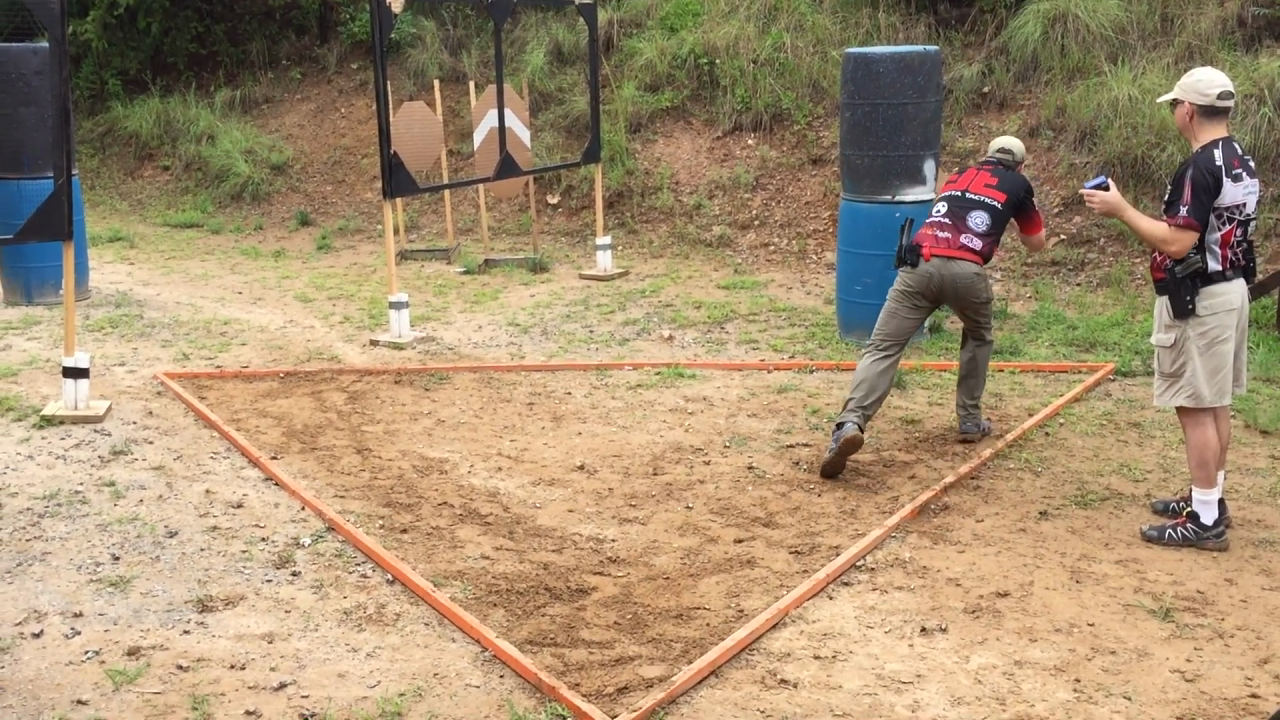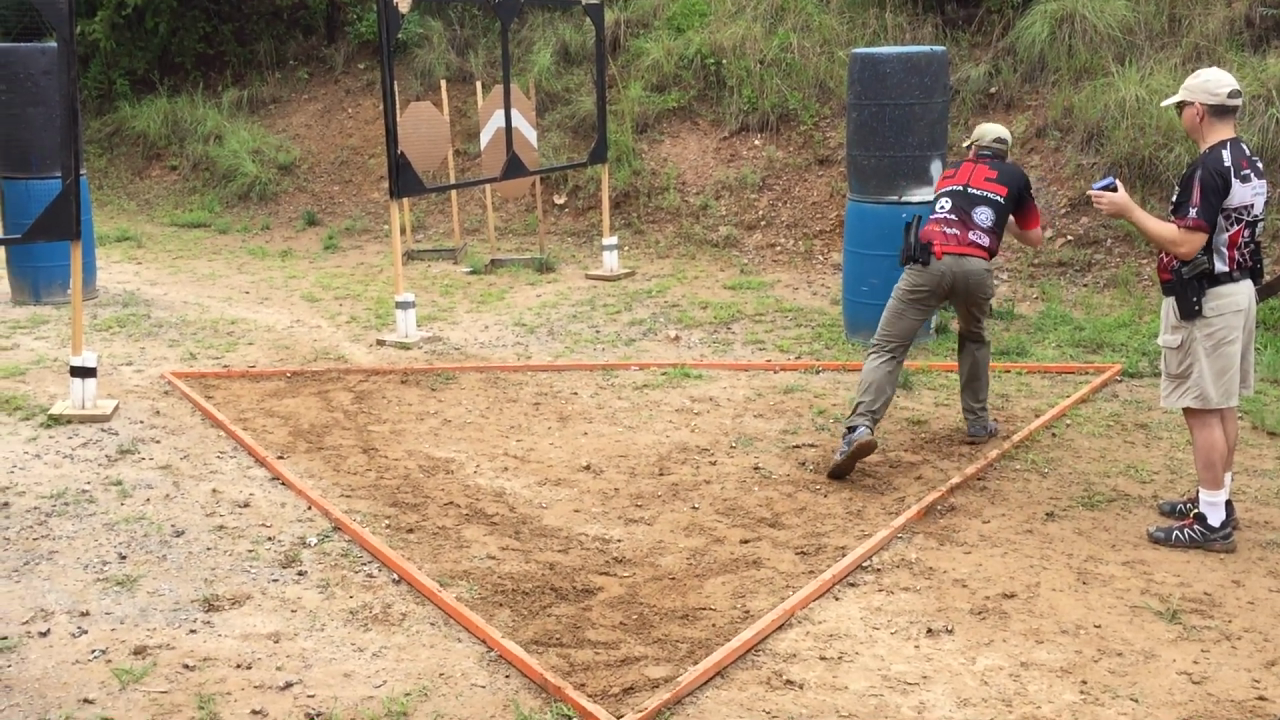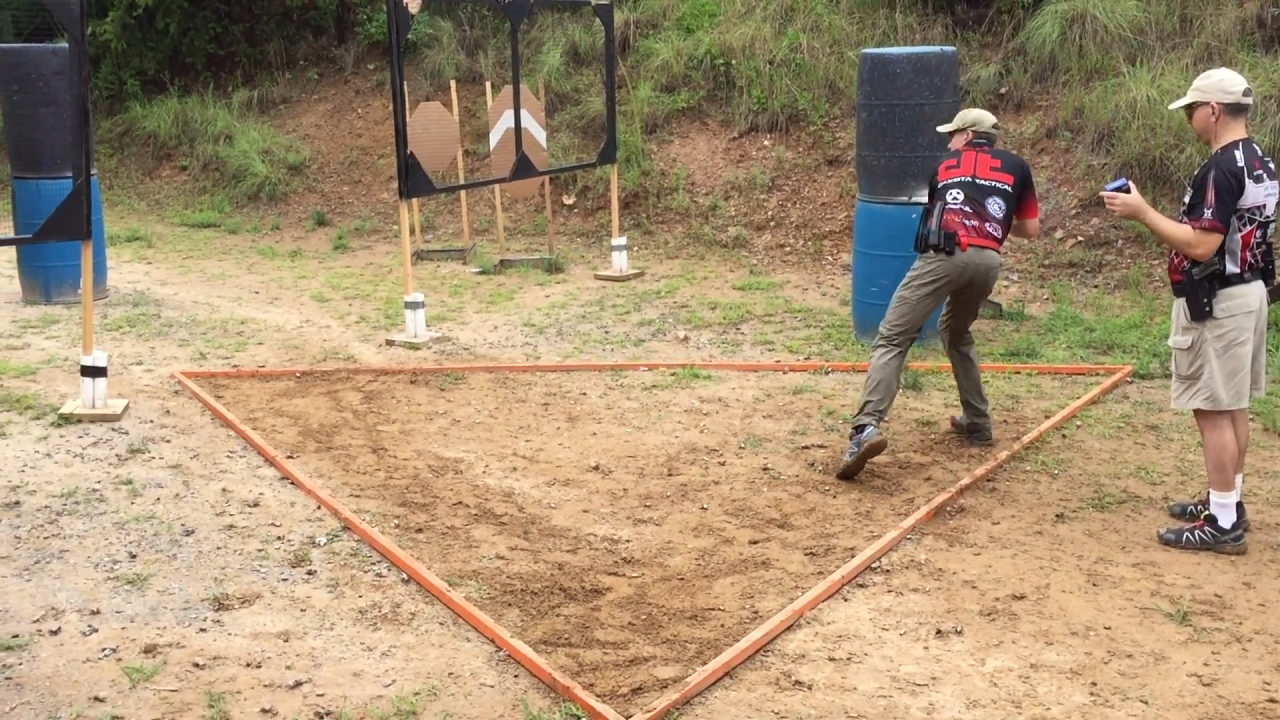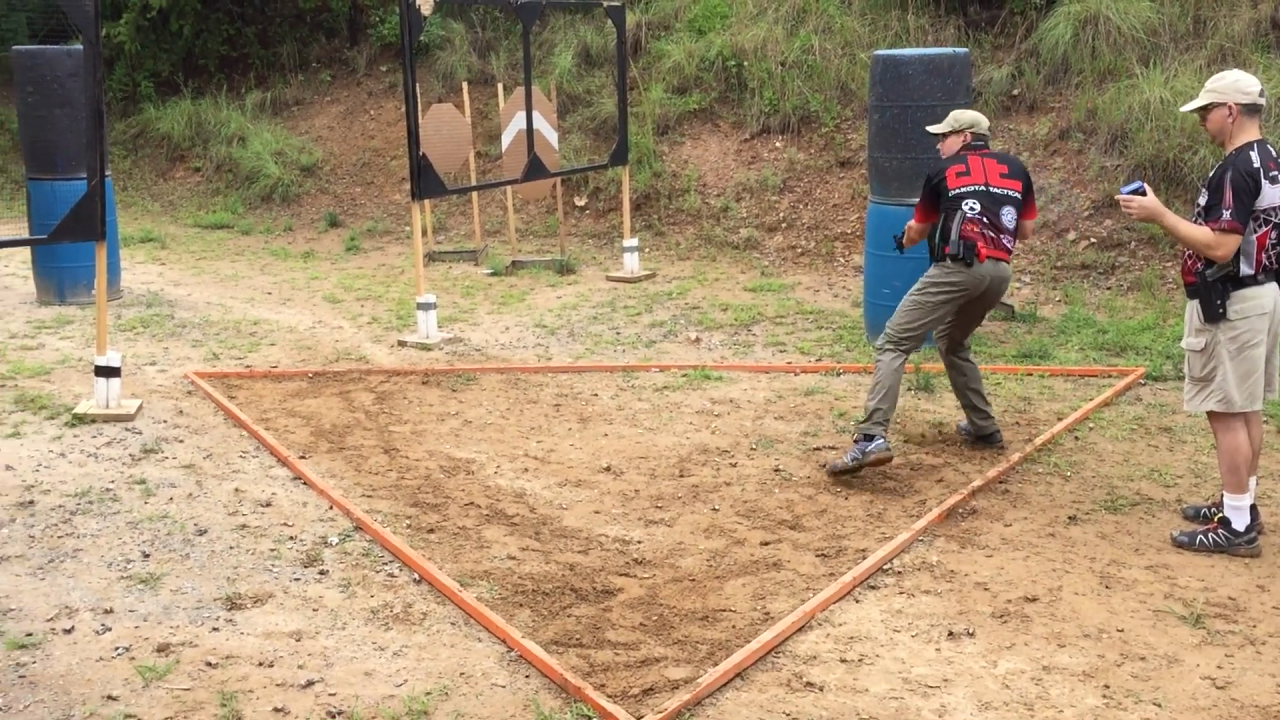
dt=0.1s
person 1, frame 1
left shoulder: (1200, 168)
right shoulder: (1241, 162)
left elbow: (1176, 243)
left wrist: (1120, 209)
left hip: (1197, 300)
right hip: (1230, 290)
left knee: (1196, 407)
right knee: (1215, 403)
left ankle: (1204, 519)
right ankle: (1209, 498)
person 1, frame 2
left shoulder: (1208, 168)
right shoulder: (1249, 162)
left elbow: (1186, 244)
left wrist: (1129, 210)
left hip: (1204, 301)
right hip: (1238, 291)
left knee: (1203, 409)
right knee: (1223, 405)
left ankle: (1212, 521)
right ankle: (1216, 501)
person 1, frame 3
left shoulder: (1220, 168)
left elbow: (1201, 245)
left wrist: (1141, 212)
left hip: (1216, 303)
left knee: (1214, 410)
right knee: (1234, 406)
left ankle: (1223, 523)
right ankle: (1227, 502)
person 1, frame 4
left shoulder: (1236, 168)
left elbow: (1220, 246)
left wrist: (1159, 215)
left hip: (1230, 304)
left knee: (1227, 412)
left ankle: (1237, 525)
person 2, frame 1
left shoulder: (956, 177)
right shoulder: (1017, 183)
right elbow: (1037, 243)
left hip: (921, 265)
right hip: (966, 270)
left knee: (882, 349)
right knee: (979, 337)
left ankle: (849, 426)
right ankle: (971, 422)
person 2, frame 2
left shoulder: (951, 171)
right shoulder: (1015, 177)
right elbow: (1034, 239)
left hip: (928, 263)
right hip: (974, 267)
left knee: (886, 350)
right knee: (972, 338)
left ankle: (859, 427)
right ankle: (977, 421)
person 2, frame 3
left shoulder: (946, 164)
right shoulder: (1016, 165)
right elbow: (1031, 230)
left hip: (944, 259)
right hip: (989, 260)
left knee: (891, 342)
right knee: (957, 335)
left ankle: (866, 433)
right ankle: (977, 423)
person 2, frame 4
left shoulder: (943, 169)
right shoulder: (1016, 169)
left elbow: (917, 231)
right elbow: (1026, 230)
left wrist: (907, 237)
left hip: (958, 266)
right hip: (998, 272)
left knee: (894, 345)
right knee: (953, 344)
left ankle: (872, 438)
right ankle: (984, 428)
